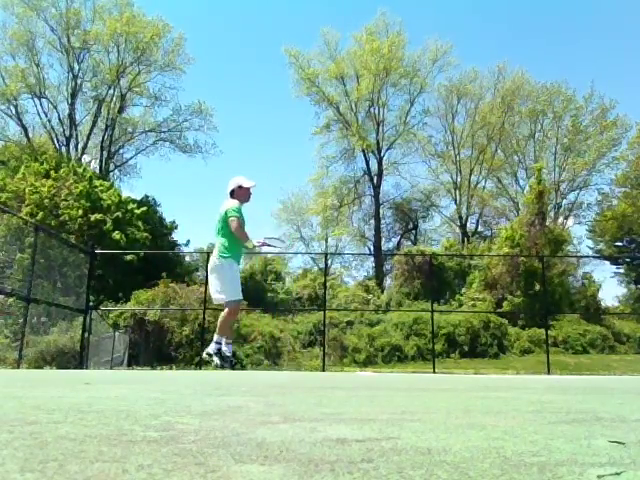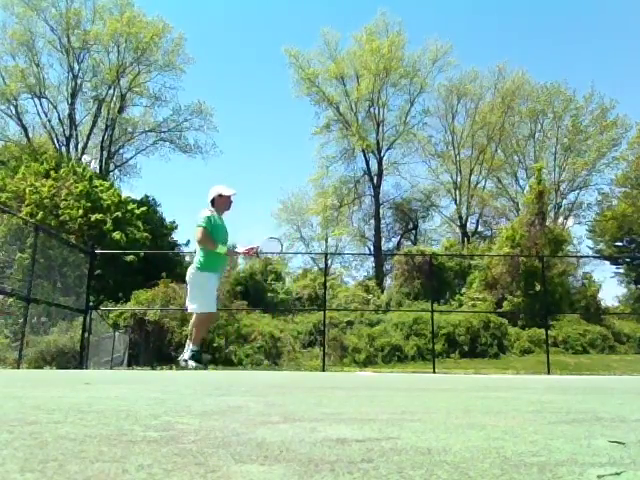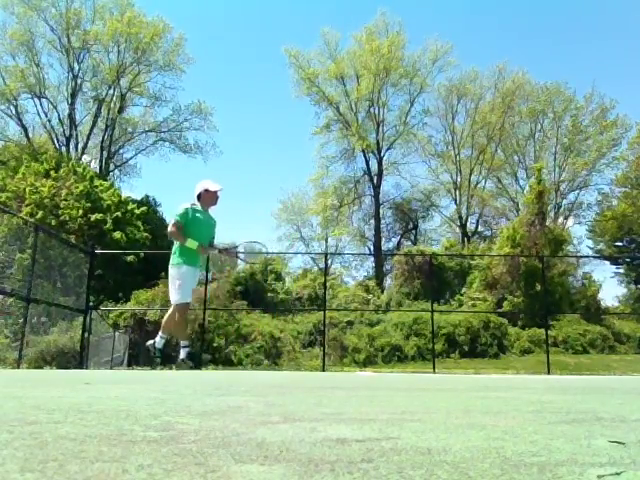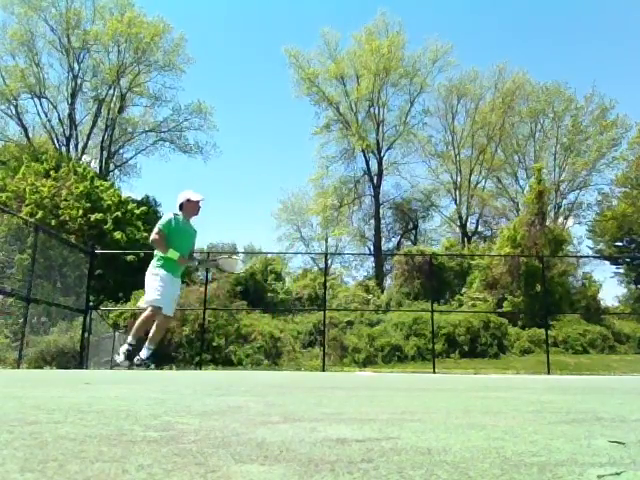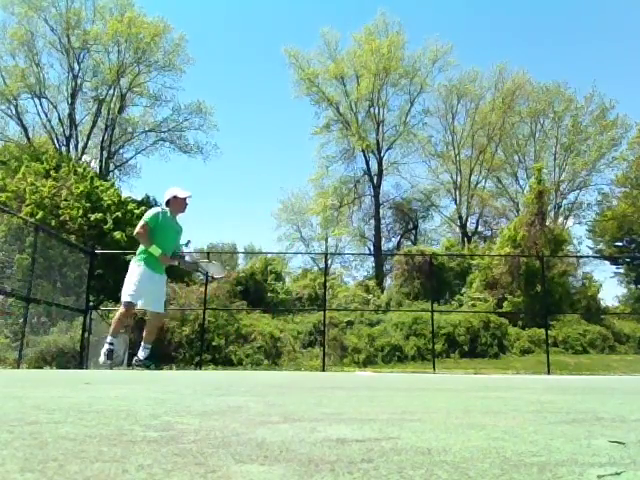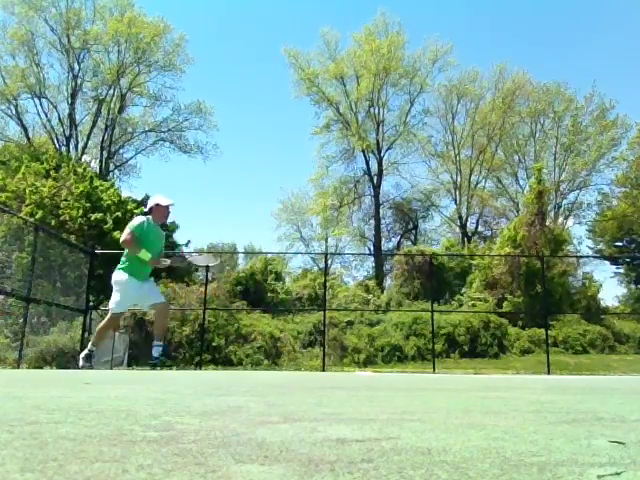
dt=0.2s
person 1, frame 1
left shoulder: (233, 208)
right shoulder: (233, 205)
right elbow: (237, 230)
left wrist: (250, 245)
right wrist: (251, 243)
left hip: (228, 263)
right hip: (224, 262)
left knee: (232, 307)
right knee: (233, 305)
left ankle: (225, 352)
right ankle: (217, 348)
person 1, frame 2
left shoulder: (220, 222)
right shoulder: (207, 215)
right elbow: (201, 238)
left wrist: (241, 252)
right wrist: (226, 250)
left hip: (212, 273)
right hip: (203, 272)
left knee: (204, 315)
right knee: (207, 315)
left ankle: (191, 352)
right ankle: (190, 355)
person 1, frame 3
left shoulder: (211, 221)
right shoulder: (187, 209)
left elbow: (209, 246)
right elbow: (172, 231)
left wrist: (220, 250)
right wrist: (196, 245)
left hip: (196, 267)
right hip: (181, 265)
left knee: (178, 308)
right knee: (183, 308)
left ankle: (158, 343)
right ankle: (184, 352)
person 1, frame 4
left shoulder: (192, 231)
right shoulder: (170, 219)
right elbow: (154, 239)
right wrist: (178, 257)
left hip: (175, 278)
right hip: (160, 271)
left knee: (165, 318)
right knee: (154, 310)
left ankle: (143, 355)
right ankle: (127, 348)
person 1, frame 5
left shoulder: (177, 227)
right shoulder: (157, 213)
right elbow: (139, 232)
left wrist: (180, 260)
right wrist: (158, 253)
left hip: (158, 274)
right hip: (142, 267)
left knee: (156, 316)
right knee: (128, 307)
left ankle: (141, 356)
right ankle: (109, 348)
person 1, frame 6
left shoulder: (161, 235)
right shoulder: (140, 221)
left elbow: (158, 261)
right elbow: (124, 240)
left wrist: (171, 261)
right wrist: (147, 257)
left hip: (144, 280)
right hip: (126, 276)
left knee: (163, 308)
right knee: (115, 317)
left ankle: (157, 353)
right ankle: (88, 353)
